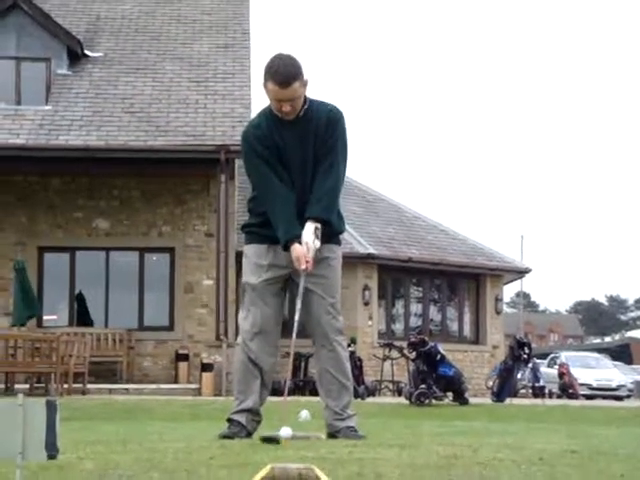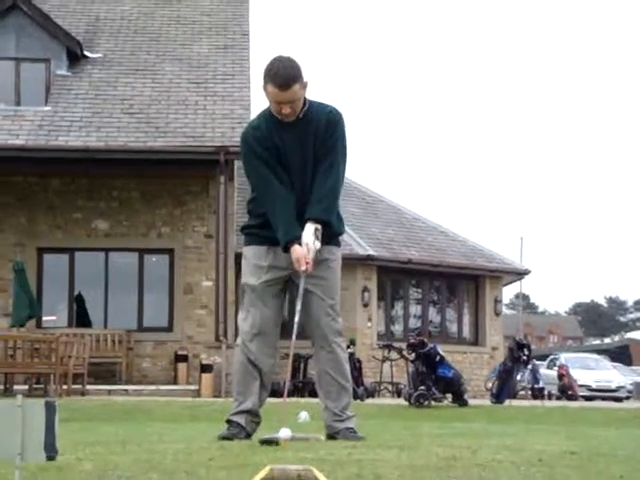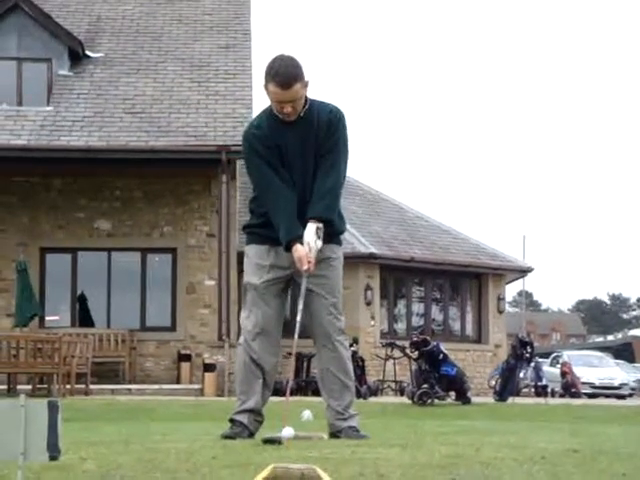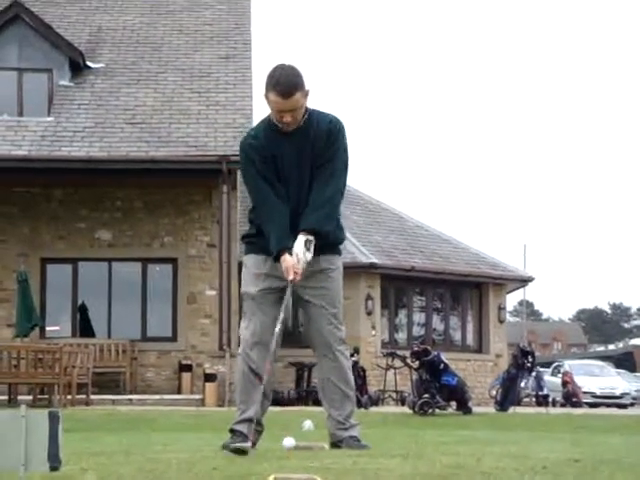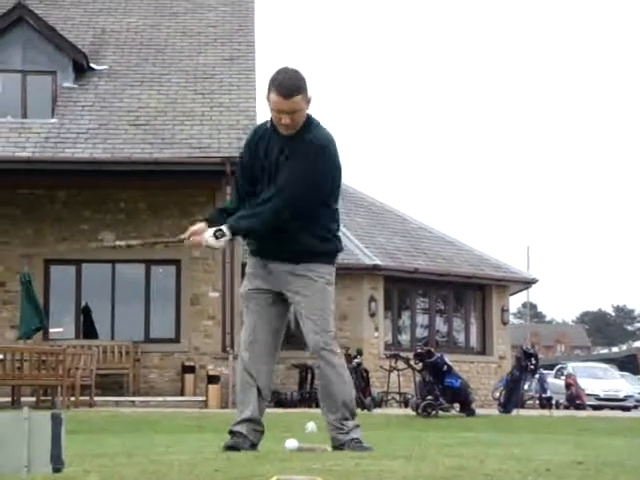
dt=0.2s
person 1, frame 1
left shoulder: (330, 119)
right shoulder: (256, 133)
left elbow: (330, 179)
right elbow: (272, 191)
left wrist: (313, 227)
right wrist: (292, 240)
left hip: (321, 240)
right hip: (267, 241)
left knee: (329, 332)
right knee: (255, 331)
left ankle: (341, 419)
right ankle: (244, 416)
person 1, frame 2
left shoulder: (329, 121)
right shoulder: (255, 134)
left elbow: (329, 180)
right elbow: (272, 193)
left wrist: (313, 229)
right wrist: (292, 241)
left hip: (320, 241)
right hip: (266, 242)
left knee: (328, 333)
right knee: (254, 333)
left ankle: (340, 421)
right ankle: (243, 417)
person 1, frame 3
left shoulder: (331, 119)
right shoulder: (256, 133)
left elbow: (330, 180)
right elbow: (274, 192)
left wrist: (314, 227)
right wrist: (293, 241)
left hip: (322, 241)
right hip: (268, 242)
left knee: (331, 332)
right knee: (257, 332)
left ankle: (343, 419)
right ankle: (246, 416)
person 1, frame 4
left shoulder: (330, 130)
right shoulder: (254, 143)
left elbow: (328, 191)
right elbow: (267, 203)
left wrist: (307, 239)
right wrist: (283, 251)
left hip: (320, 252)
right hip: (267, 253)
left knee: (331, 342)
right knee: (255, 342)
left ankle: (344, 429)
right ankle: (246, 427)
person 1, frame 5
left shoulder: (319, 147)
right shoulder: (259, 137)
left elbow: (277, 204)
right elbow: (243, 194)
left wrist: (224, 232)
right wrist: (214, 221)
left hip: (310, 261)
right hip: (263, 259)
left knee: (323, 344)
right knee: (254, 345)
left ankle: (345, 431)
right ankle: (246, 428)
